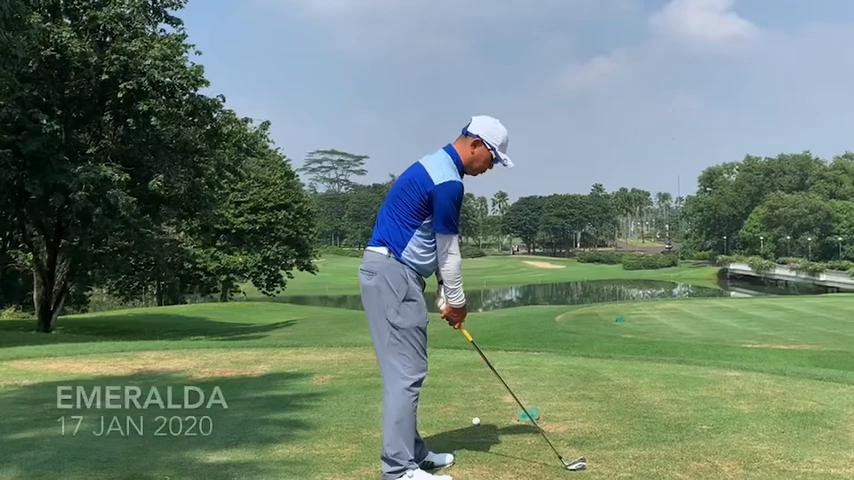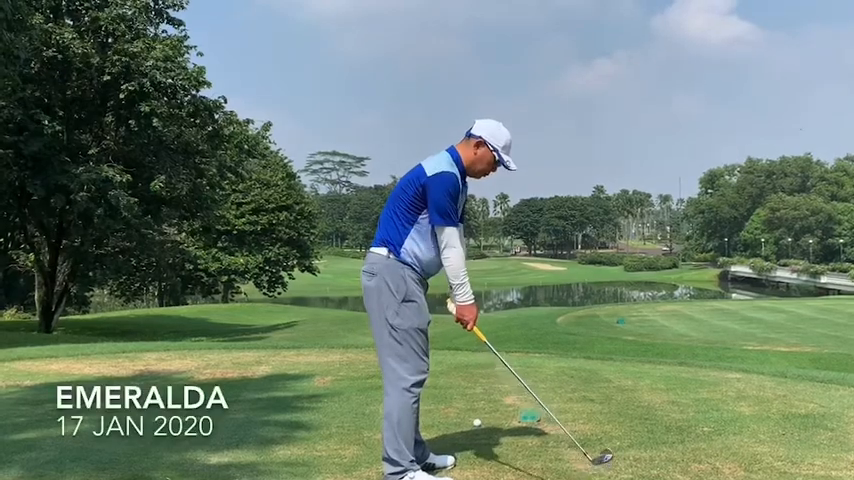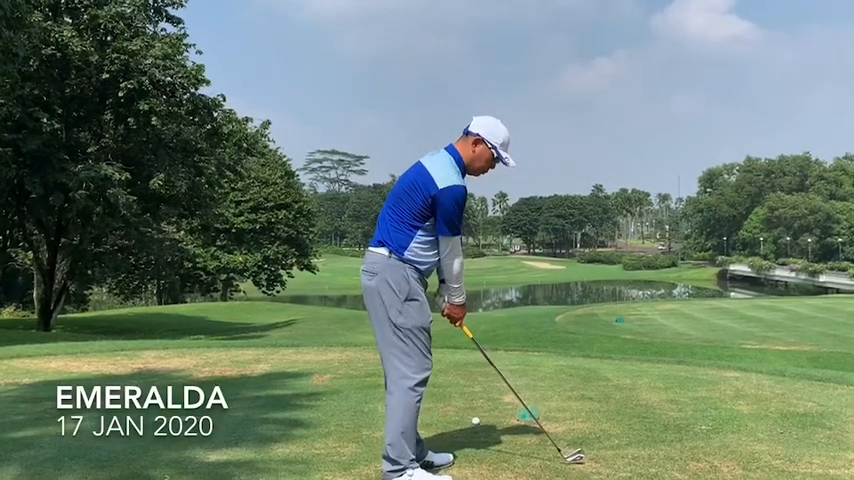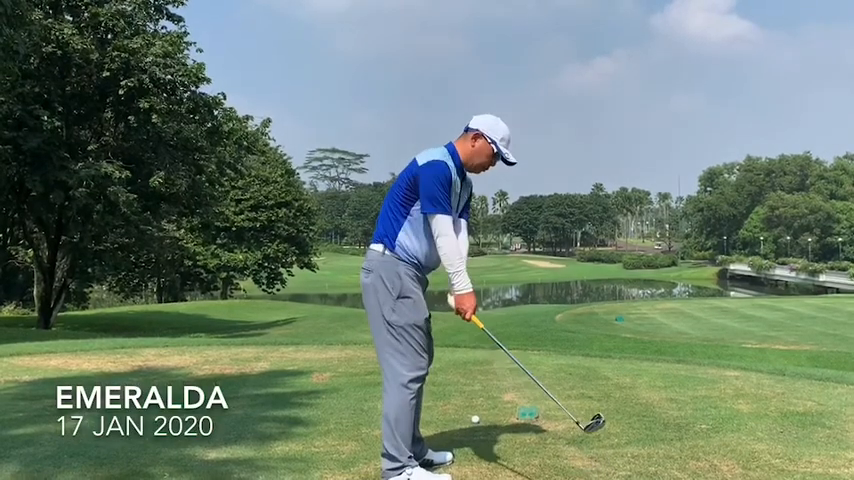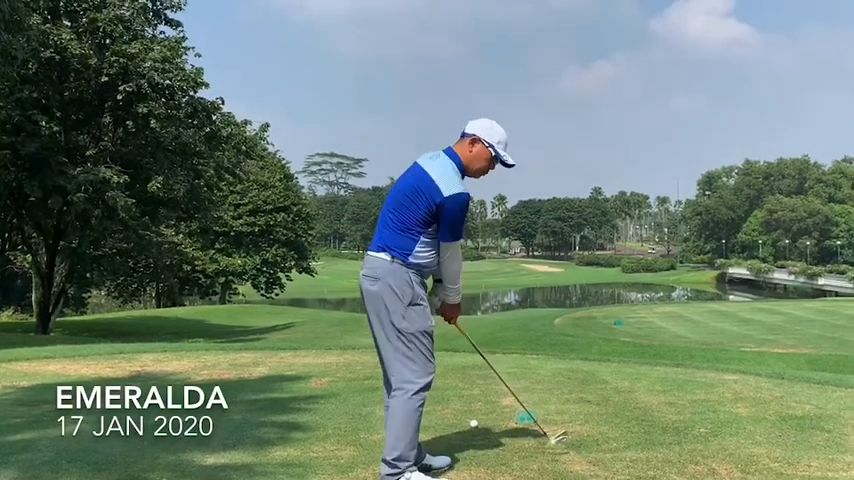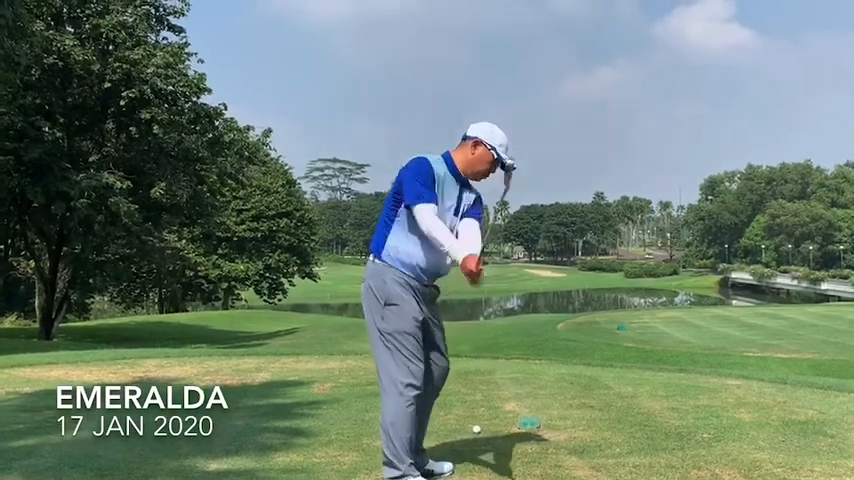
dt=0.5s
person 1, frame 1
left shoulder: (437, 166)
right shoulder: (448, 181)
left elbow: (441, 245)
right elbow: (449, 249)
left wrist: (447, 291)
right wrist: (457, 300)
left hip: (394, 271)
right hip: (393, 273)
left knee: (407, 368)
right knee: (406, 371)
left ankle: (411, 450)
person 1, frame 2
left shoulder: (454, 178)
right shoulder: (443, 176)
left elbow: (454, 242)
right elbow: (449, 245)
left wrist: (457, 294)
right wrist: (466, 299)
left hip: (402, 274)
right hip: (392, 274)
left knee: (409, 370)
right knee: (406, 372)
person 1, frame 3
left shoulder: (437, 164)
right shoulder: (451, 184)
right elbow: (451, 250)
left wrist: (446, 287)
right wrist: (456, 298)
left hip: (392, 271)
right hip: (395, 274)
left knee: (406, 368)
right knee: (410, 370)
left ankle: (410, 451)
person 1, frame 4
left shoulder: (462, 182)
right shoulder: (435, 166)
left elbow: (460, 235)
right elbow: (443, 233)
left wrist: (459, 287)
right wrist: (463, 288)
left hip: (408, 272)
right hip: (391, 270)
left knee: (417, 362)
right knee: (405, 368)
left ankle: (412, 450)
person 1, frame 5
left shoulder: (431, 163)
right shoulder: (454, 191)
right elbow: (451, 253)
left wrist: (439, 282)
right wrist: (451, 297)
left hip: (383, 274)
right hip: (397, 278)
left knee: (401, 373)
right knee: (414, 375)
person 1, frame 6
left shoulder: (471, 196)
right shoulder: (424, 167)
left elbow: (471, 232)
right elbow: (427, 220)
left wrist: (472, 255)
right wrist: (459, 256)
left hip: (421, 287)
right hip: (390, 282)
left knee: (434, 371)
right knee: (404, 378)
